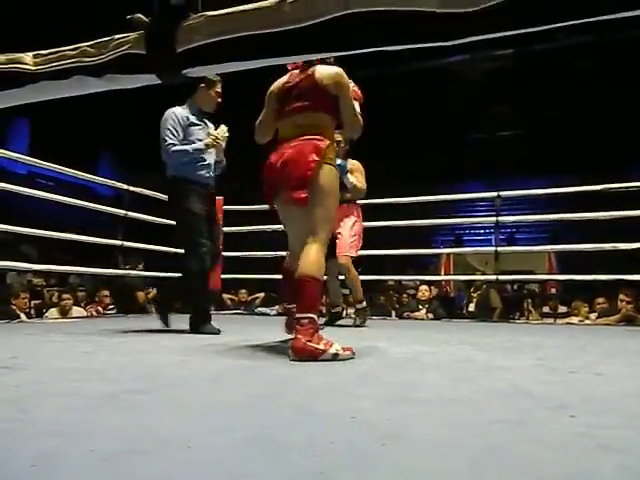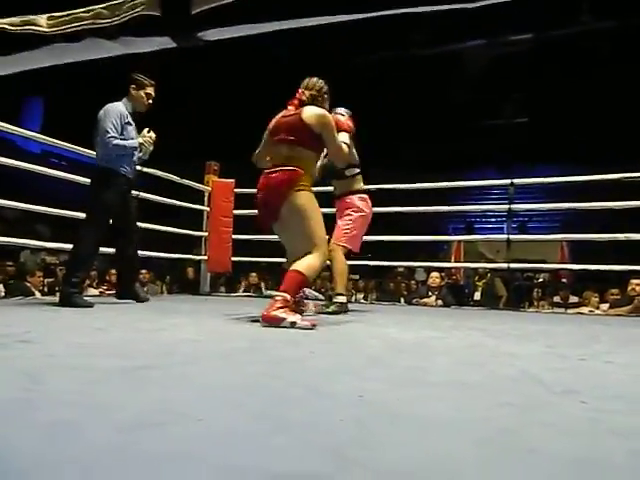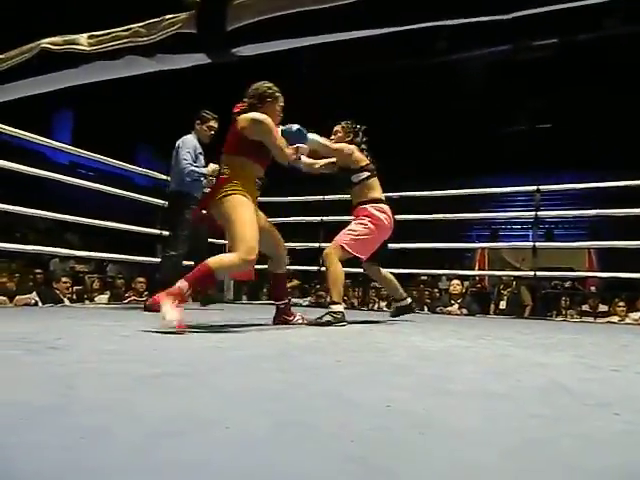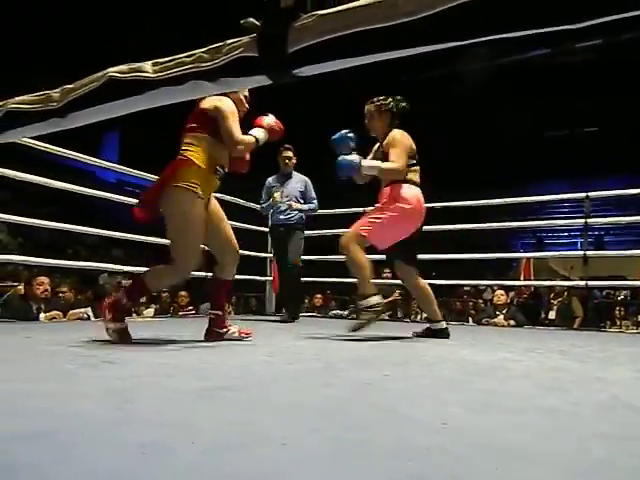
dt=1s
person 1, frame 1
left shoulder: (280, 85)
right shoulder: (333, 75)
left elbow: (260, 135)
right elbow: (353, 130)
right wrist: (354, 101)
left hip: (281, 166)
right hip: (314, 160)
left knee: (298, 246)
right knee: (316, 243)
left ankle: (297, 317)
right ankle: (306, 333)
person 1, frame 2
left shoulder: (279, 118)
right shoulder: (319, 115)
left elbow: (259, 158)
right elbow: (340, 159)
right wrist: (343, 131)
left hip: (269, 187)
right hip: (292, 186)
left knee: (296, 252)
right knee: (318, 252)
left ankle: (289, 302)
right ankle: (278, 307)
person 1, frame 3
left shoulder: (248, 124)
right shoulder: (258, 120)
right elbow: (287, 158)
right wrist: (296, 152)
left hip: (240, 195)
right hip: (234, 193)
left knee: (279, 251)
right knee: (245, 255)
left ankle: (284, 313)
right ankle: (173, 295)
person 1, frame 4
left shoulder: (206, 115)
right shoulder: (221, 103)
right elbow: (239, 145)
left wrist: (229, 163)
right wrist: (261, 130)
left hip: (199, 189)
right hip: (186, 183)
left knee: (230, 253)
right knee: (186, 263)
left ankle: (217, 324)
right ankle: (116, 307)
person 2, frame 1
left shoulder: (210, 126)
right shoulder: (176, 115)
left elbow: (217, 168)
right elbow: (170, 153)
left wrist: (218, 150)
right wrist: (204, 145)
left hip: (205, 192)
right hip: (186, 190)
left knee: (211, 252)
right knee: (200, 251)
left ankle: (168, 297)
right ankle: (201, 318)
person 2, frame 2
left shoulder: (129, 119)
right shoulder: (114, 110)
right elbow: (109, 144)
left wrist: (144, 150)
right wrist: (138, 143)
left hip: (123, 184)
right hip: (109, 181)
left knee: (128, 235)
right knee: (92, 233)
left ankle: (127, 287)
right ankle: (70, 291)
person 2, frame 3
left shoulder: (197, 147)
right shoulder: (188, 142)
right elbow: (184, 168)
left wrist: (205, 180)
right wrist: (206, 171)
left hip: (190, 202)
right hip: (183, 202)
left knee: (202, 248)
right knee: (177, 249)
person 2, frame 4
left shoulder: (303, 181)
right shoulder: (270, 182)
left elbow: (314, 205)
right elbow: (263, 209)
left wrist: (299, 207)
right wrist: (271, 203)
left hip: (295, 228)
right hip: (276, 229)
left knee: (294, 263)
right knee: (282, 269)
left ankle: (293, 307)
right ankle: (290, 309)
person 3, frame 1
left shoulder: (353, 165)
left elbow: (361, 192)
left wrist: (345, 175)
left hip: (348, 214)
left knee: (344, 261)
right knee: (330, 266)
left ankle: (360, 306)
right ankle: (335, 310)
person 3, frame 2
left shoulder: (346, 147)
right shoulder: (327, 153)
right elbow: (315, 174)
left hip: (356, 204)
right hip: (344, 205)
left knee: (336, 248)
right knee: (337, 250)
left ankle: (340, 300)
right ankle: (339, 297)
person 3, frame 3
left shoulder: (348, 150)
right shoulder: (341, 159)
left elbow: (328, 147)
left wrist: (304, 136)
left hip: (372, 216)
right hip: (373, 217)
left knee: (331, 253)
right knee: (371, 269)
left ankle: (336, 310)
right ankle: (403, 301)
person 3, frame 4
left shoulder: (396, 136)
right shoulder: (380, 145)
left elbow: (397, 169)
right elbow: (361, 177)
left wrist: (359, 163)
right wrist: (348, 153)
left hip: (403, 200)
right hip: (402, 205)
left knee: (350, 240)
right knee: (405, 271)
left ankle: (370, 301)
right ankle: (438, 324)
